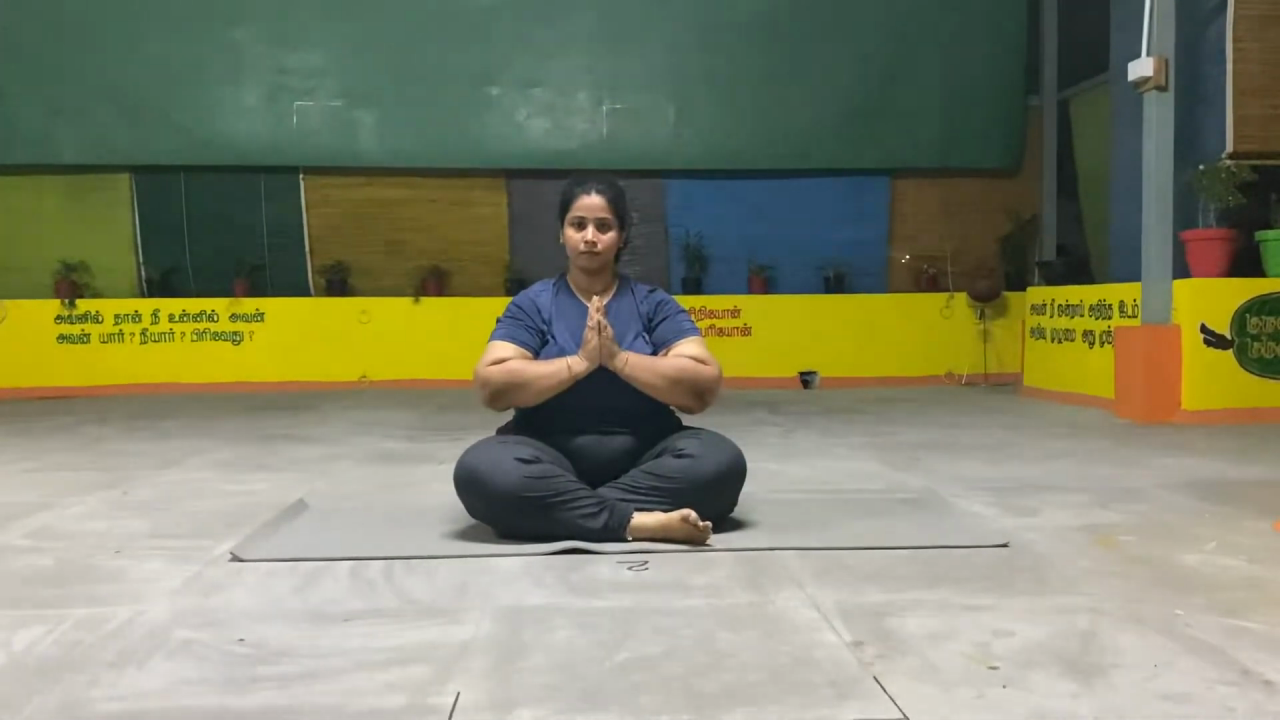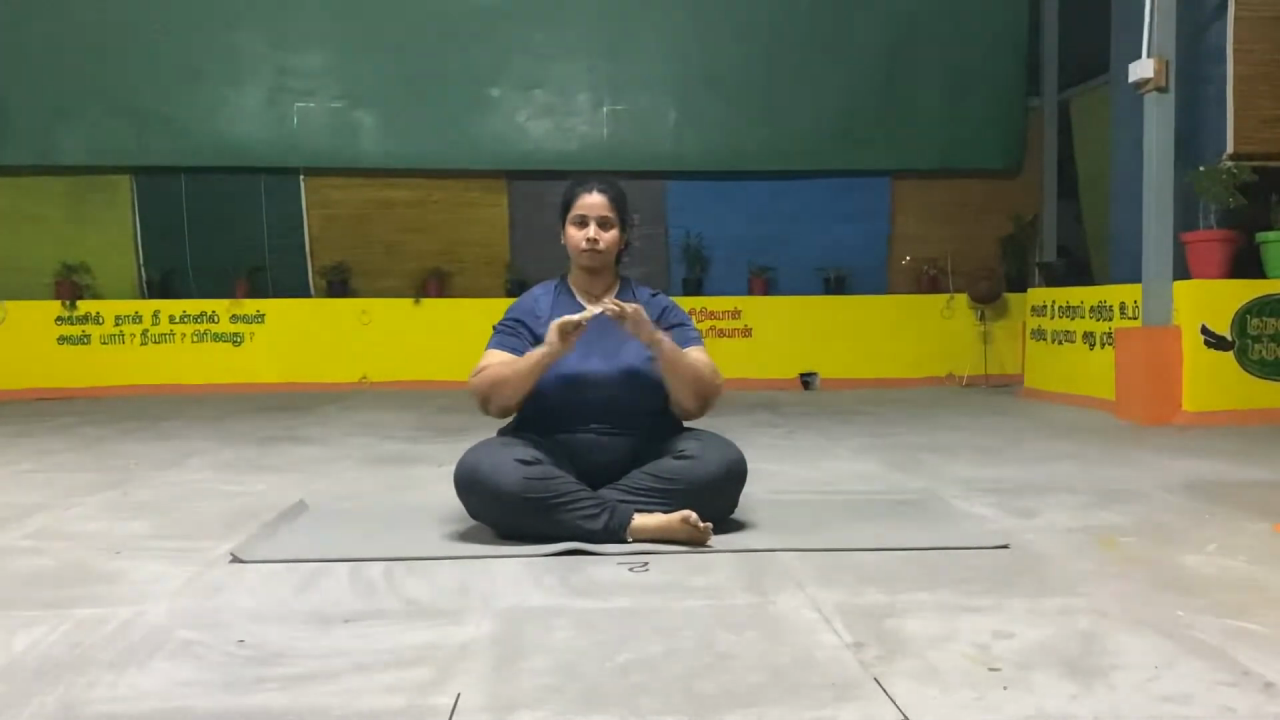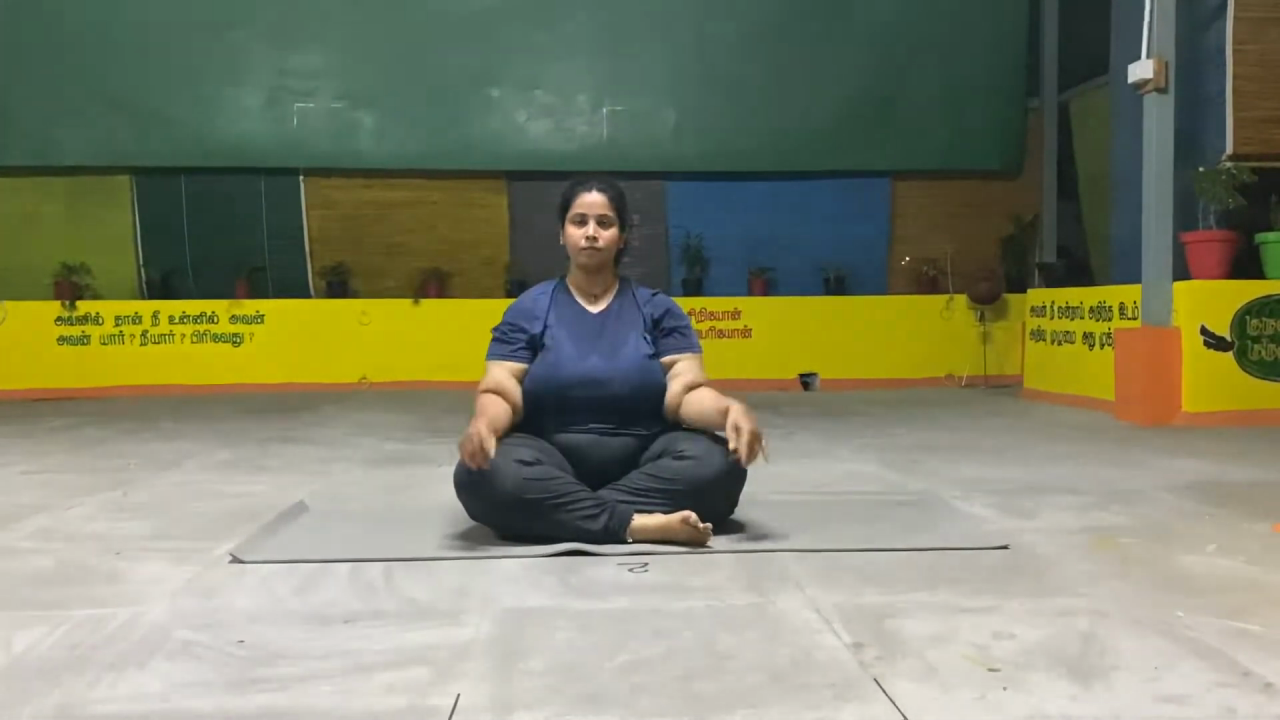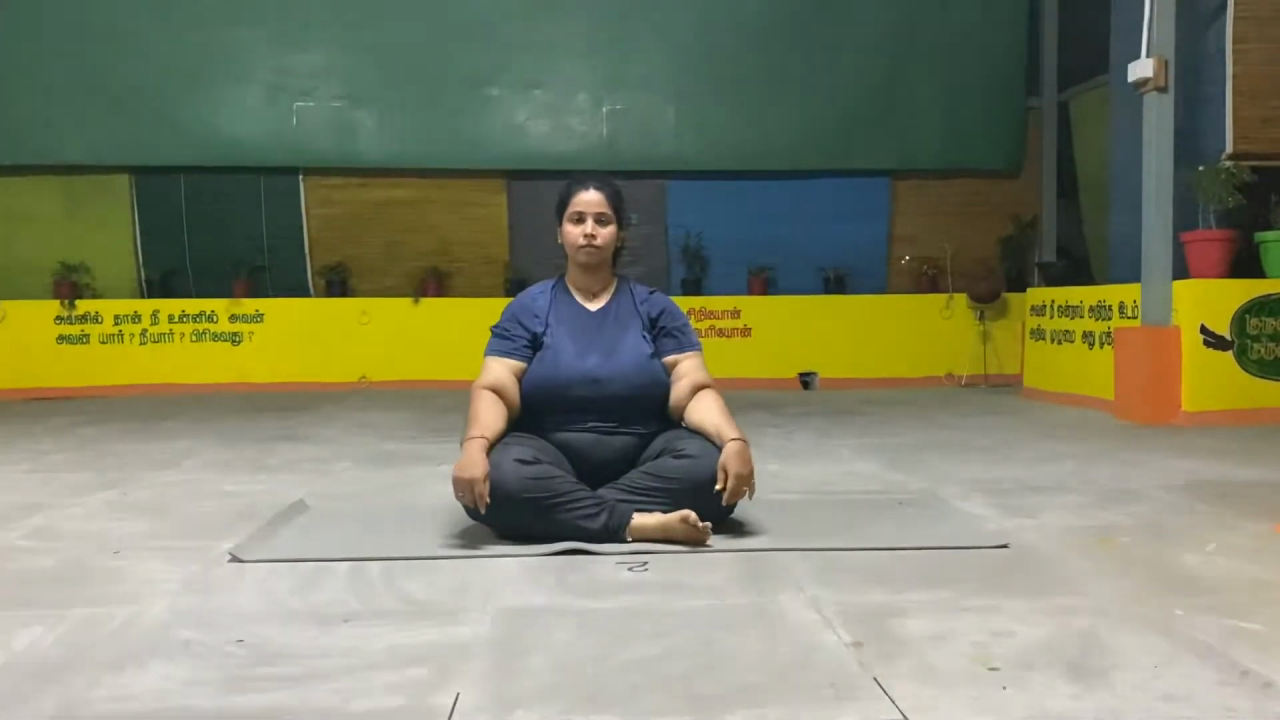
dt=0.5s
person 1, frame 1
left shoulder: (655, 304)
right shoulder: (532, 304)
left elbow: (703, 388)
right elbow: (491, 387)
left wrist: (618, 358)
right wrist: (579, 362)
left hip: (645, 459)
right hip: (551, 459)
left knee: (721, 460)
right knee: (481, 468)
left ankle: (566, 509)
right ankle: (638, 522)
person 1, frame 2
left shoulder: (658, 307)
right shoulder: (532, 307)
left elbow: (695, 402)
right elbow: (489, 399)
left wrist: (657, 341)
right wrist: (548, 352)
left hip: (647, 463)
right hip: (549, 462)
left knee: (722, 463)
right knee: (481, 470)
left ankle: (562, 511)
right ankle: (641, 523)
person 1, frame 3
left shoulder: (657, 309)
right shoulder: (529, 309)
left elbow: (684, 396)
right elbow: (501, 397)
left wrist: (730, 409)
right wrist: (484, 423)
left hip: (644, 462)
right hip: (553, 462)
left knee: (717, 465)
right knee: (482, 476)
left ankle: (563, 511)
right ankle: (638, 524)
person 1, frame 4
left shoulder: (656, 308)
right shoulder: (529, 308)
left elbow: (693, 392)
right elbow: (494, 391)
left wrist: (734, 441)
right wrist: (475, 446)
left hip: (643, 460)
right hip: (551, 461)
left knee: (712, 466)
right knee: (494, 476)
left ankle: (564, 511)
right ankle: (640, 524)
